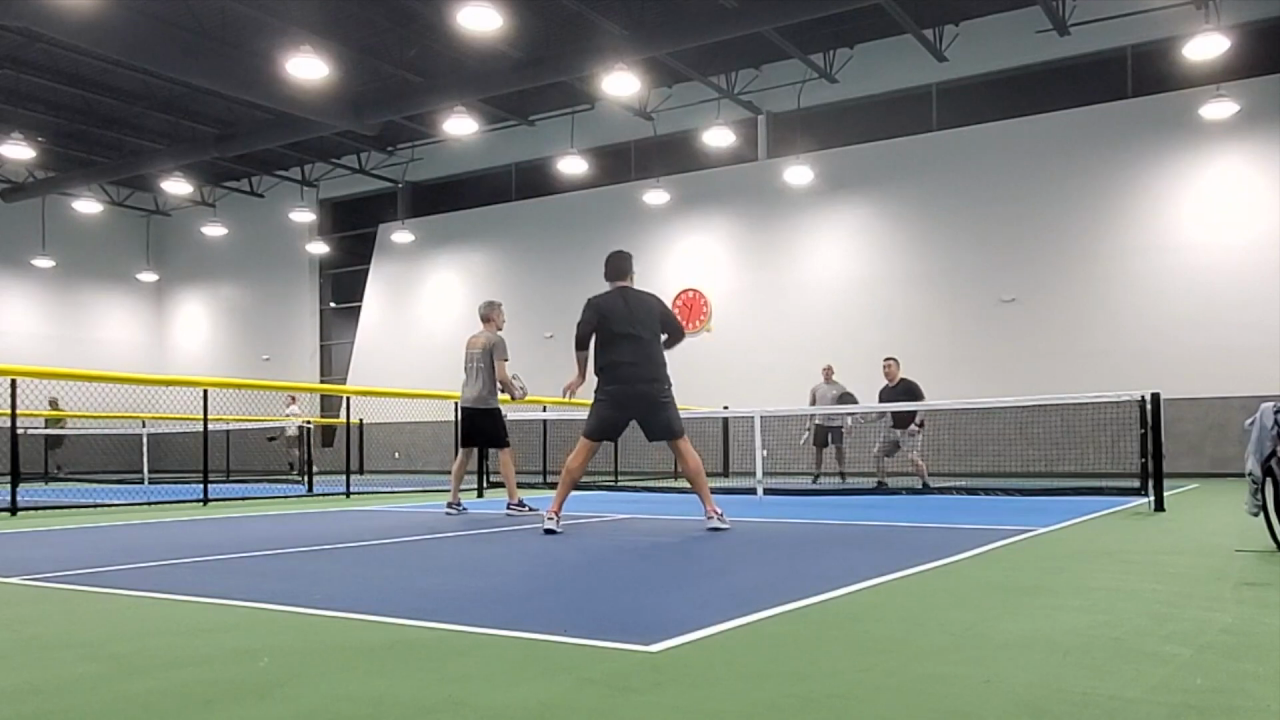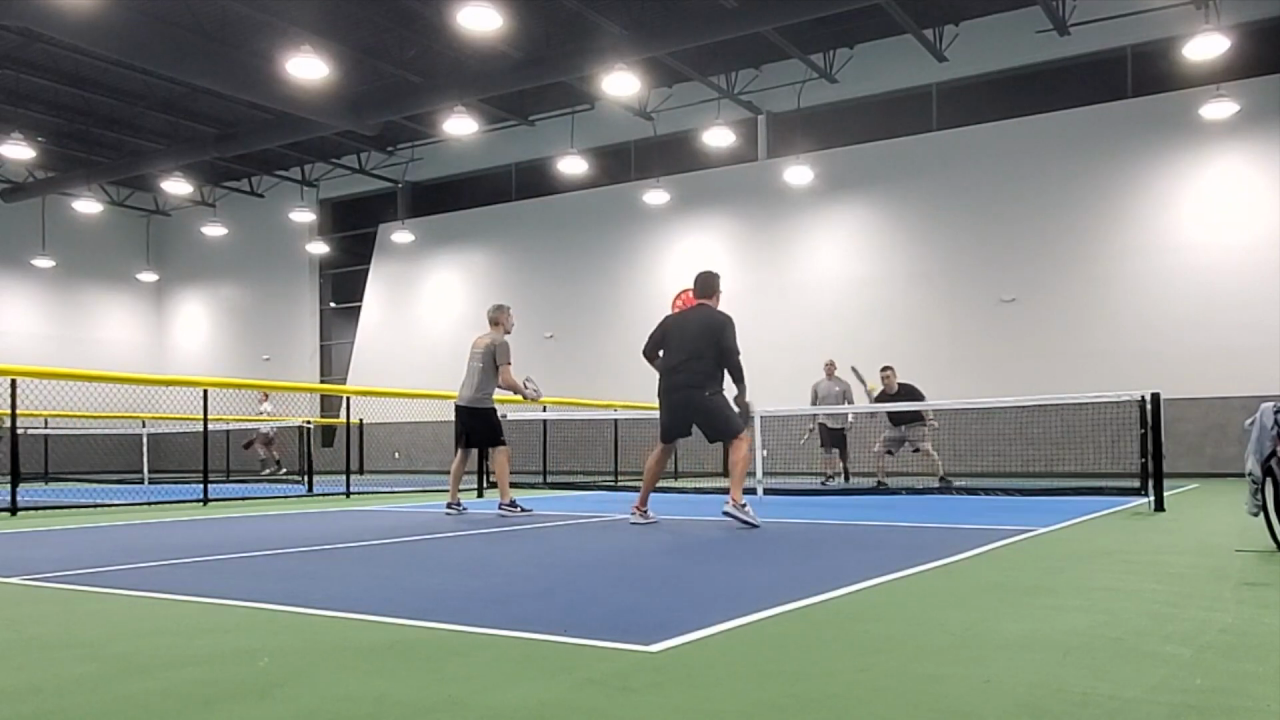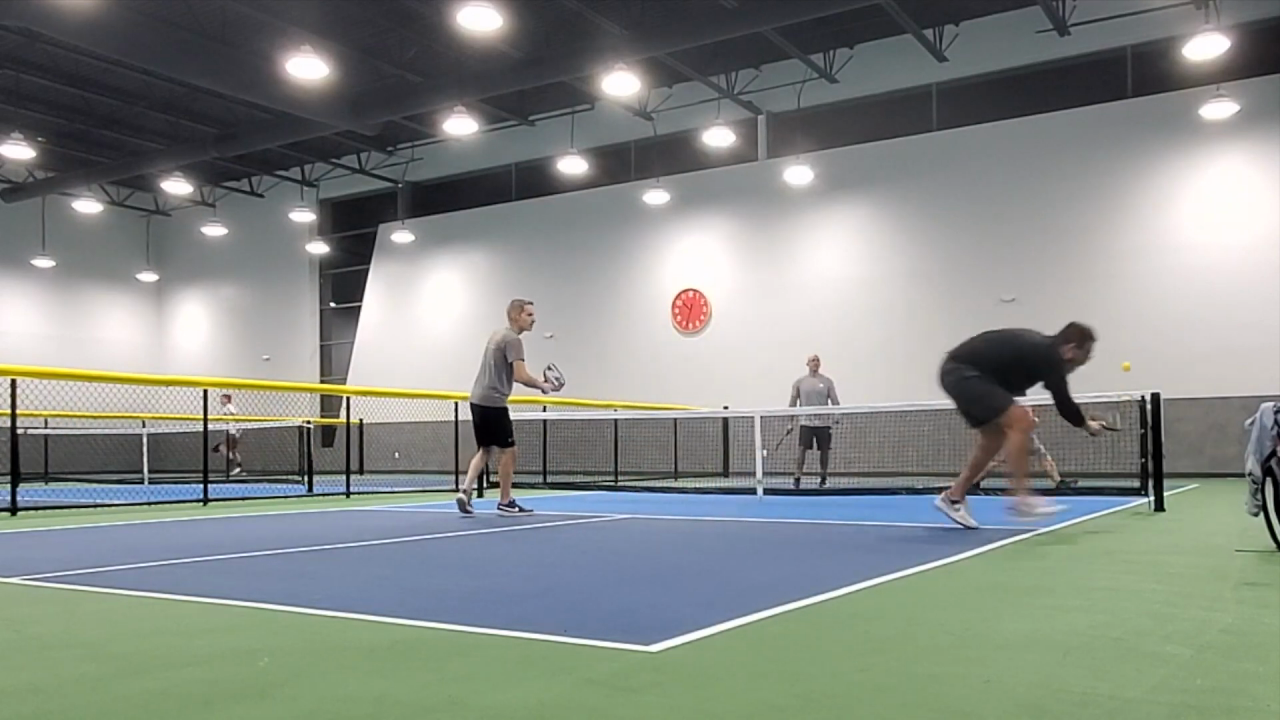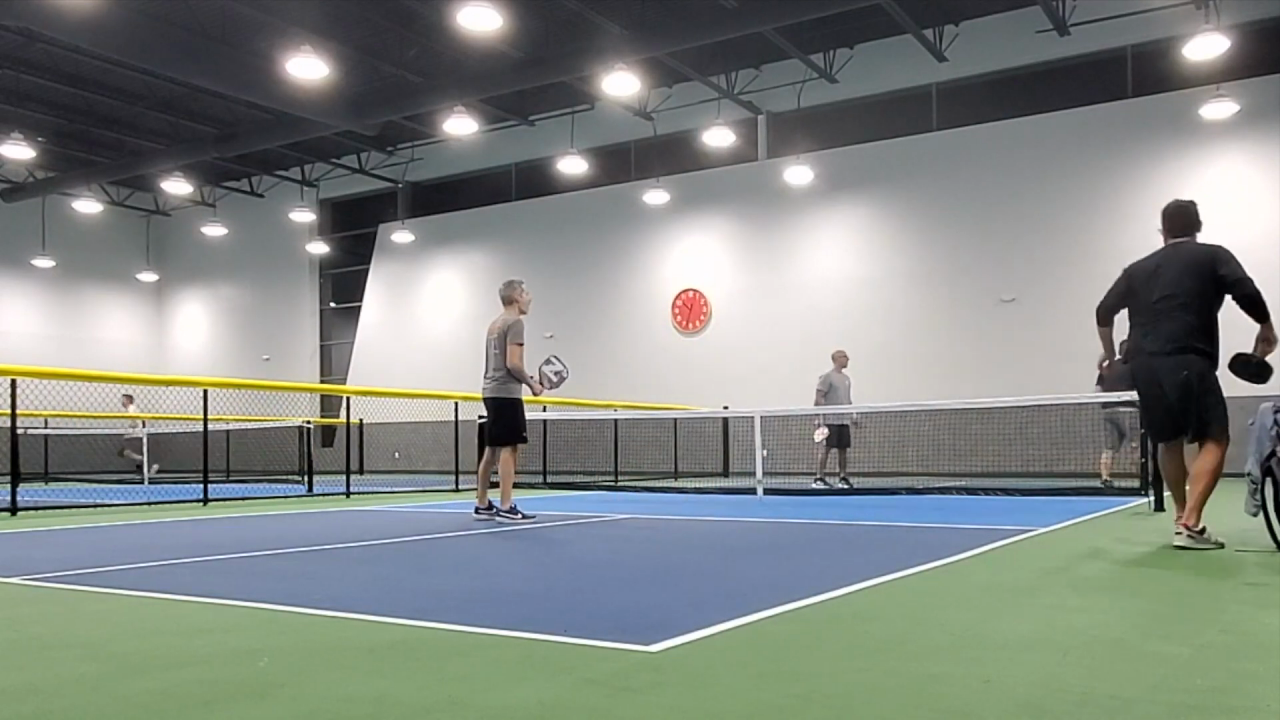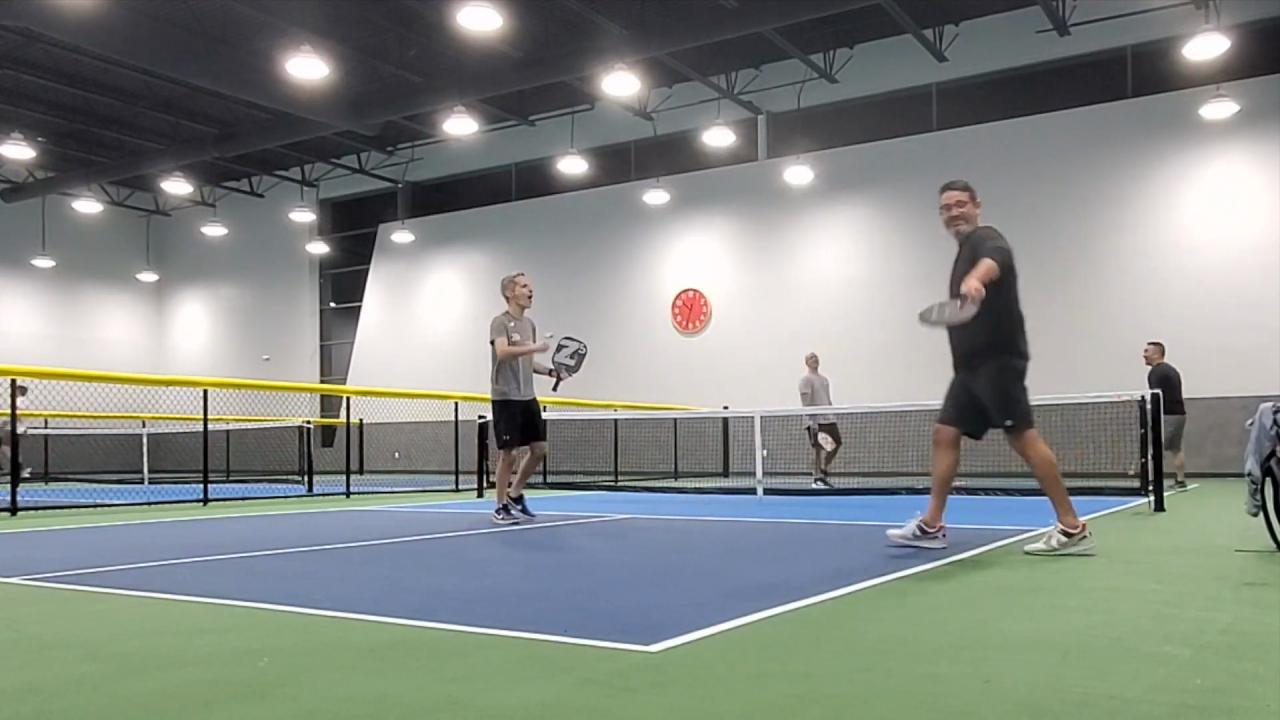
dt=1s
person 1, frame 1
left shoulder: (597, 304)
right shoulder: (651, 302)
left elbow: (582, 336)
right elbow: (678, 333)
left wrist: (580, 375)
left hip: (613, 389)
right hip: (654, 386)
left knee: (585, 448)
right knee: (681, 445)
left ankle: (554, 513)
right ankle: (712, 511)
person 1, frame 2
left shoulder: (673, 320)
right shoulder: (721, 320)
left elbow: (649, 351)
right elbow: (731, 358)
right wrist: (742, 392)
left hip: (671, 393)
right hip: (704, 391)
left knee: (665, 446)
right knee: (740, 439)
left ankle: (640, 508)
right ankle: (736, 500)
person 1, frame 3
left shoulder: (1037, 346)
right shoulder: (1049, 357)
right elbow: (1065, 406)
right wrist: (1088, 425)
left hip: (960, 370)
right hip: (960, 372)
left knee: (994, 437)
right knee: (1022, 422)
left ankle: (954, 498)
right ankle: (1022, 496)
person 1, frame 4
left shoulder: (1138, 268)
right shoulder: (1213, 256)
left elbow: (1105, 312)
right elbow: (1245, 291)
left wrist: (1110, 354)
right wrist: (1266, 329)
left hip: (1143, 364)
right hip: (1188, 361)
left knee: (1169, 441)
right knee: (1213, 440)
left ankle: (1184, 518)
right ankle: (1189, 525)
person 1, frame 5
left shoulder: (984, 239)
right shoulder: (965, 252)
left elbow: (995, 259)
left wrist: (975, 280)
left hip: (999, 357)
right hip: (974, 361)
left knee: (1023, 437)
right knee: (944, 435)
left ankle: (1072, 528)
right ankle: (931, 525)
person 2, frame 1
left shoulder: (471, 341)
right shoulder: (496, 341)
right elbow: (501, 376)
left wrist: (501, 388)
right wrist: (513, 391)
left hip: (467, 403)
right hip: (486, 405)
left knee: (465, 451)
right knee: (504, 451)
left ankle: (453, 501)
right ankle: (514, 502)
person 2, frame 2
left shoulder: (478, 341)
right shoulder: (500, 343)
right elbow: (507, 379)
left wrist: (517, 389)
right wrist: (526, 393)
left hip: (463, 403)
right hip: (481, 404)
left knee: (463, 452)
right knee: (500, 450)
left ankle: (453, 501)
right ankle: (506, 502)
person 2, frame 3
left shoulder: (497, 335)
right shoulder: (512, 340)
right elbow: (521, 376)
left wrist: (537, 382)
right wrist: (542, 385)
left hip: (478, 400)
right hip: (493, 402)
left knee: (486, 451)
right knee: (508, 451)
left ankle: (465, 490)
right ankle: (505, 502)
person 2, frame 4
left shoulder: (495, 325)
right shoulder: (515, 322)
right elbow: (513, 363)
left wrist: (527, 379)
right wrist: (532, 384)
left hip: (492, 392)
right hip: (506, 394)
left knee: (491, 451)
right knee: (509, 450)
left ankle: (482, 505)
right ankle: (506, 508)
person 2, frame 5
left shoulder: (529, 324)
right shoulder: (500, 322)
right elbow: (503, 352)
left wrist: (550, 371)
right wrist: (533, 348)
left hip: (528, 397)
right hip: (506, 398)
left knee: (539, 449)
right knee: (508, 453)
left ankle: (515, 493)
right ankle: (501, 506)
